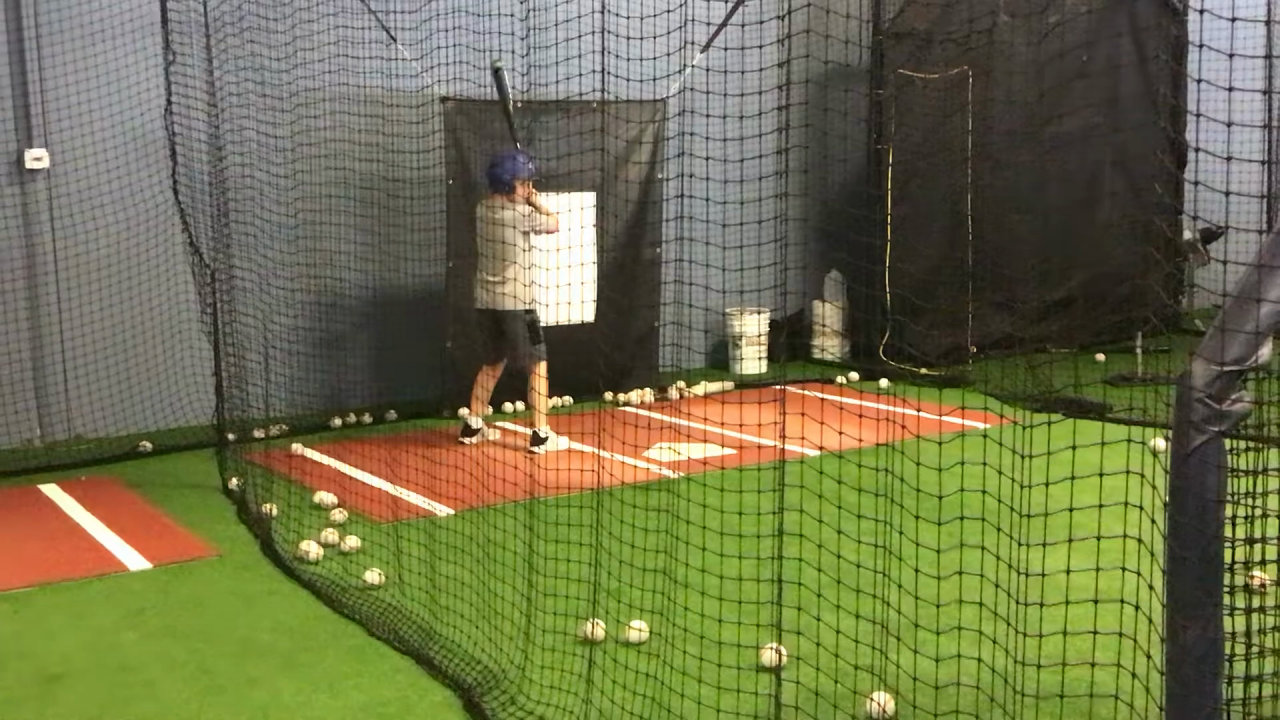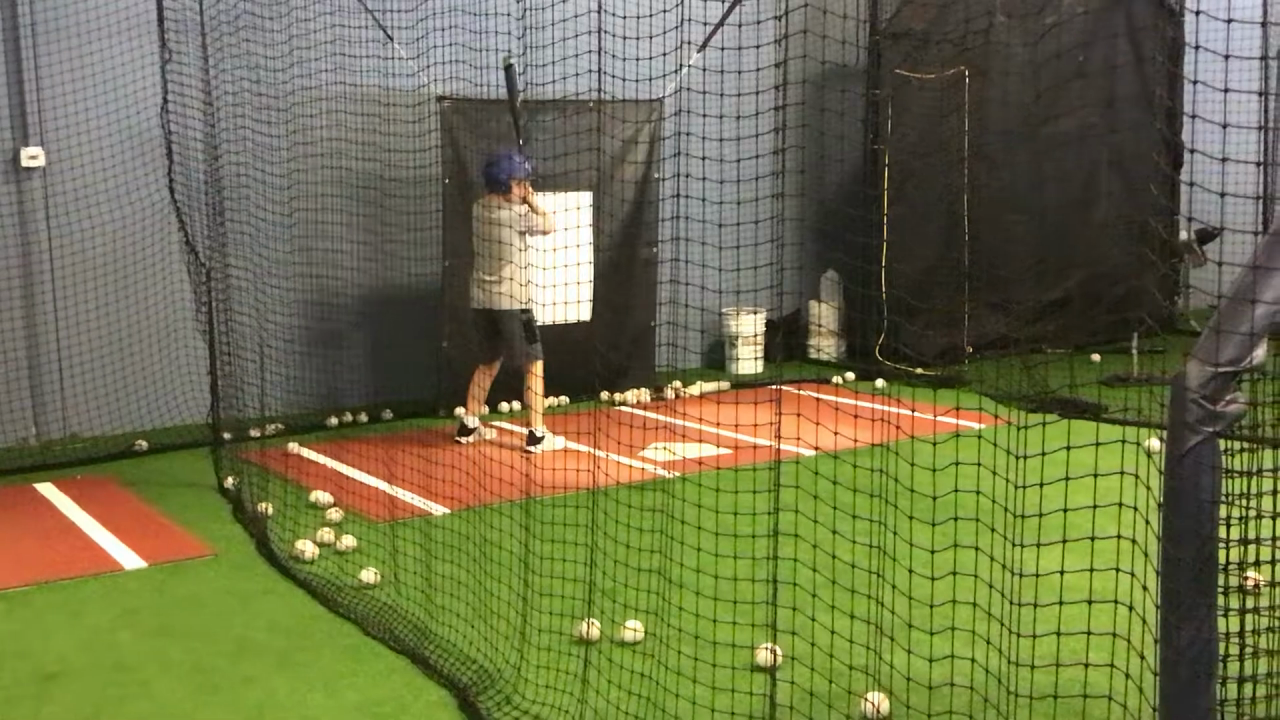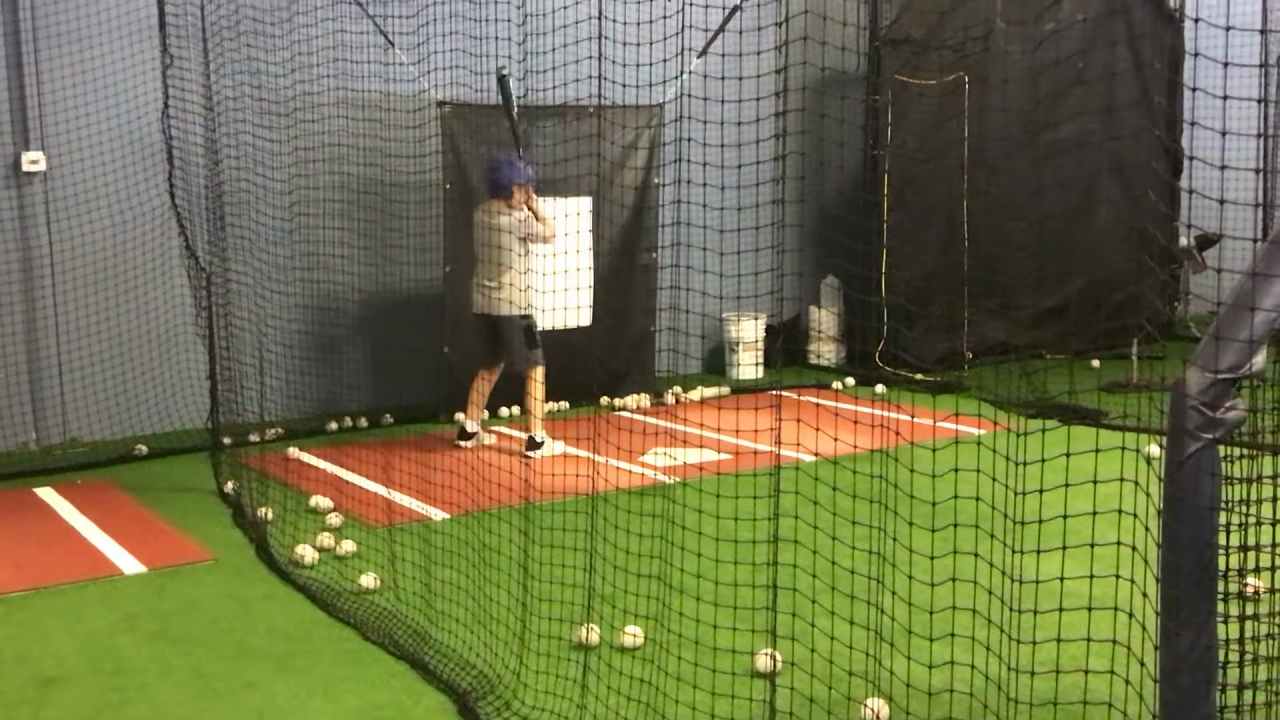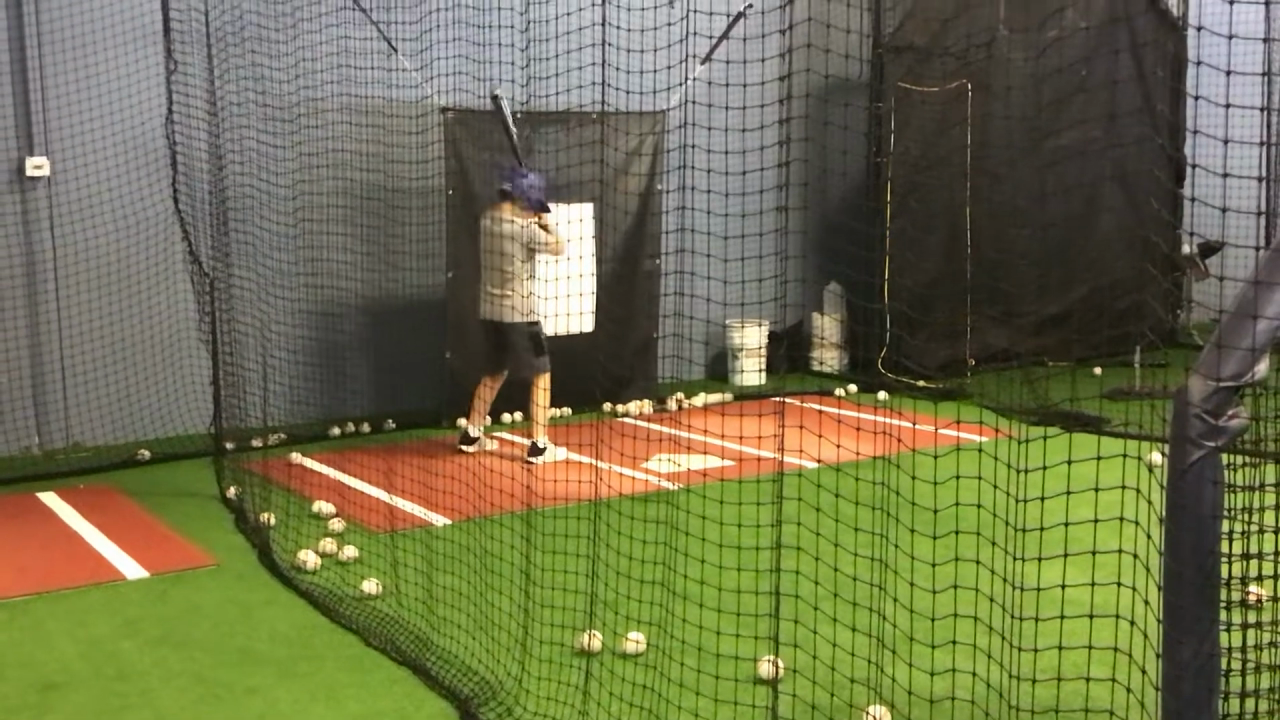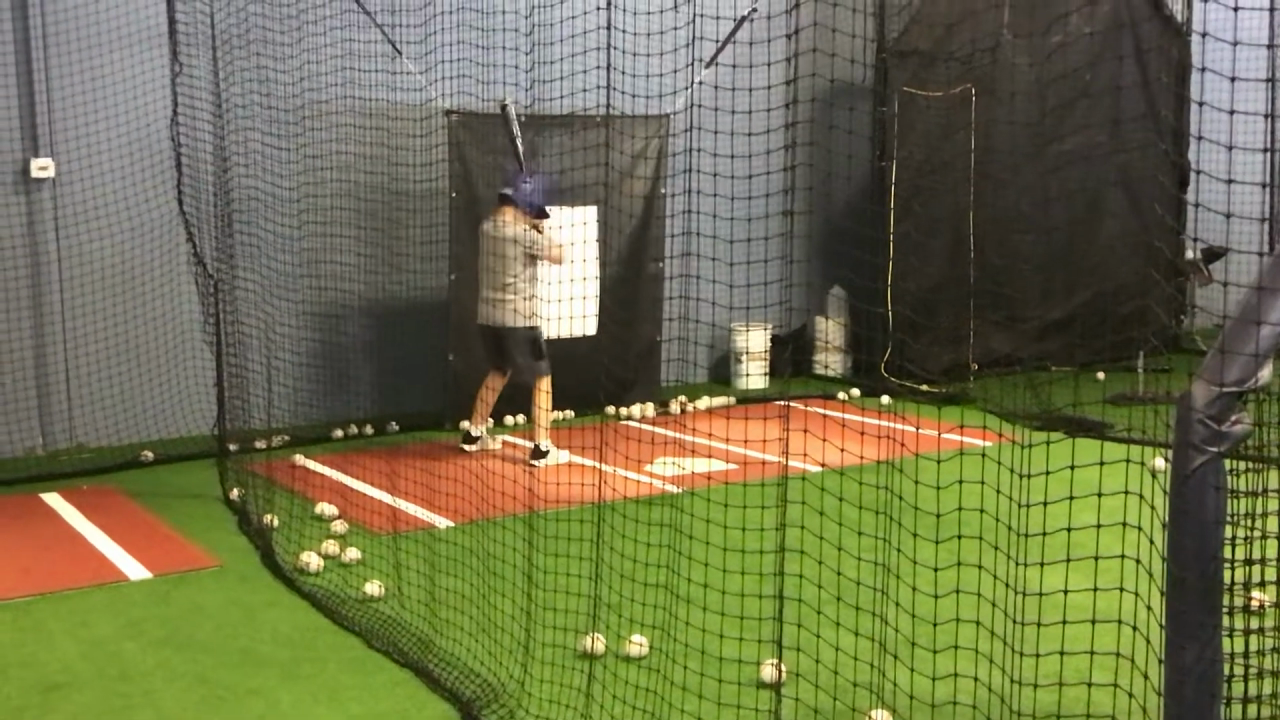
dt=0.3s
person 1, frame 1
left shoulder: (482, 210)
right shoulder: (520, 214)
right elbow: (554, 224)
left wrist: (526, 199)
right wrist: (534, 201)
left hip: (486, 302)
right hip: (515, 303)
left knee: (493, 362)
right knee: (538, 365)
left ankle: (472, 426)
right ankle: (540, 435)
person 1, frame 2
left shoulder: (478, 209)
right shoulder: (516, 214)
right elbow: (548, 226)
left wrist: (522, 200)
right wrist: (531, 201)
left hip: (481, 301)
right hip: (511, 302)
left knee: (489, 362)
right knee: (534, 363)
left ankle: (469, 425)
right ankle: (537, 434)
person 1, frame 3
left shoulder: (481, 214)
right shoulder: (518, 220)
right elbow: (549, 234)
left wrist: (525, 206)
right wrist: (534, 207)
left hip: (483, 306)
right hip: (512, 308)
left knee: (490, 366)
right knee: (535, 369)
left ankle: (469, 430)
right ankle: (536, 439)
person 1, frame 4
left shoulder: (487, 221)
right shoulder: (525, 229)
right elbow: (559, 247)
right wrist: (543, 223)
left hip: (489, 312)
right hip: (519, 314)
left knee: (494, 372)
right knee: (541, 375)
left ankle: (472, 434)
right ankle: (539, 445)
person 1, frame 5
left shoulder: (486, 227)
right shoulder: (523, 234)
right elbow: (558, 256)
right wrist: (541, 231)
left hip: (488, 316)
right hip: (518, 318)
left knee: (499, 371)
right knee: (542, 379)
left ankle: (474, 433)
right ankle: (542, 448)
